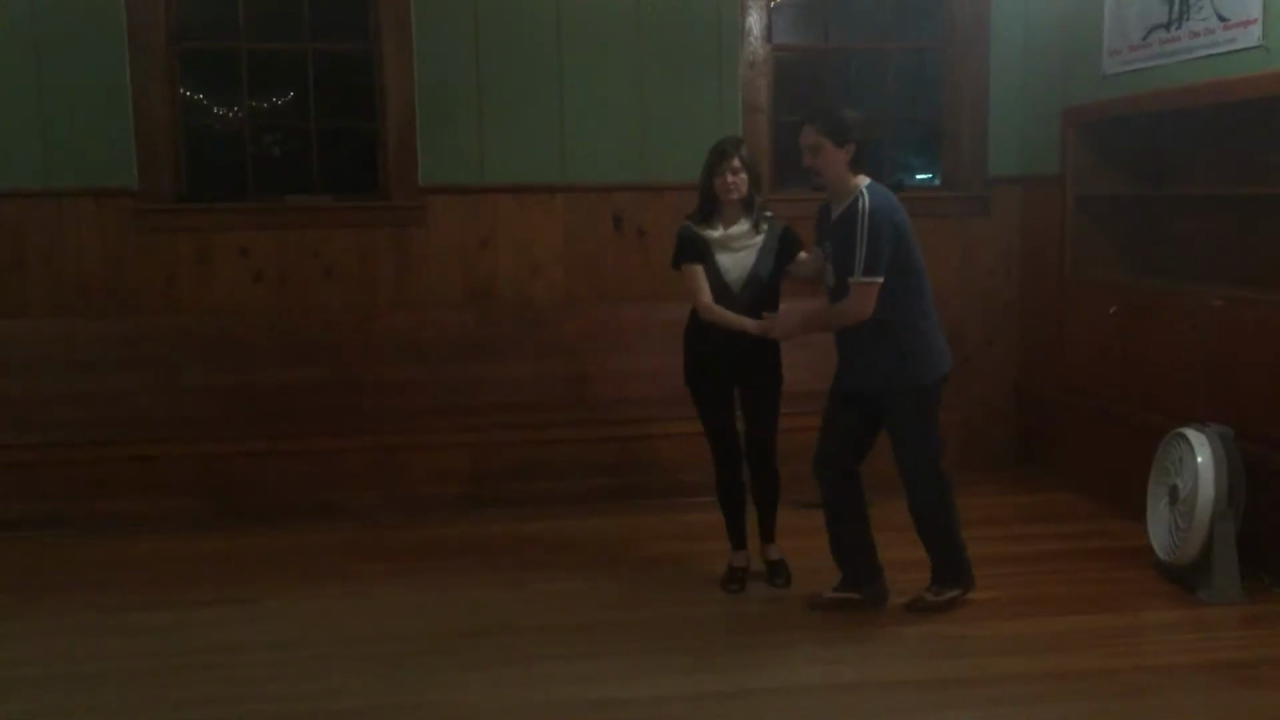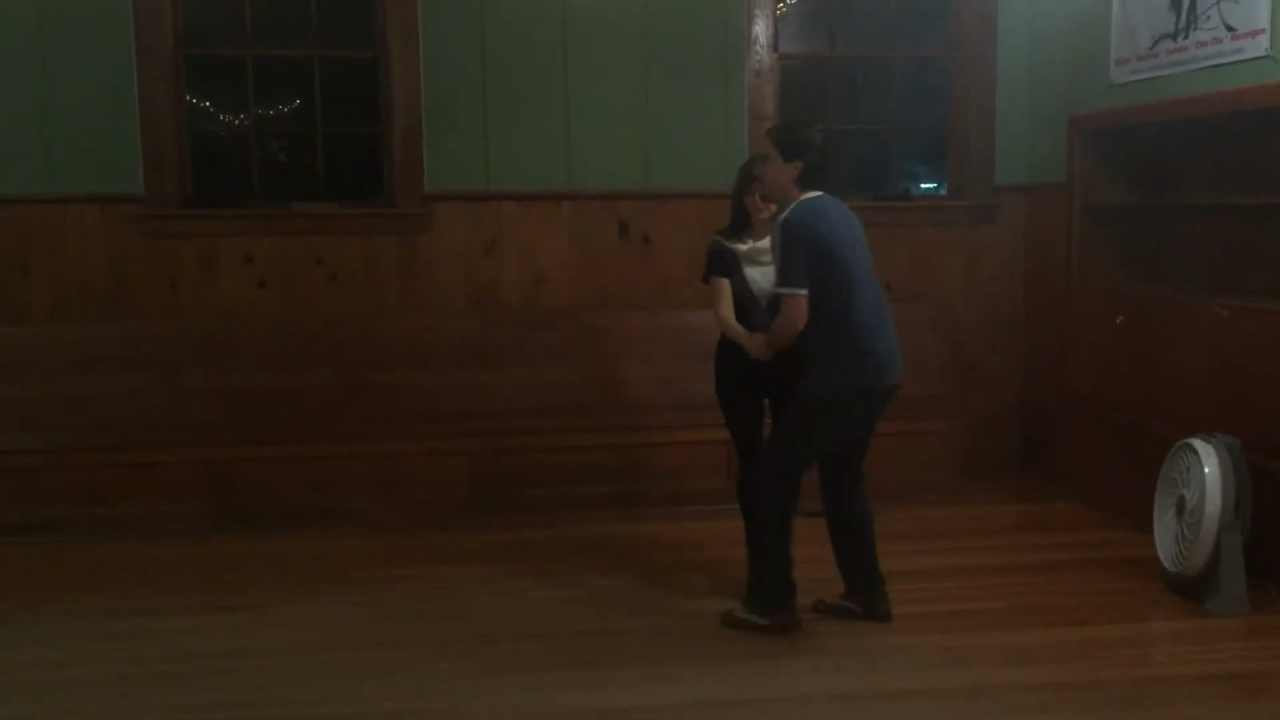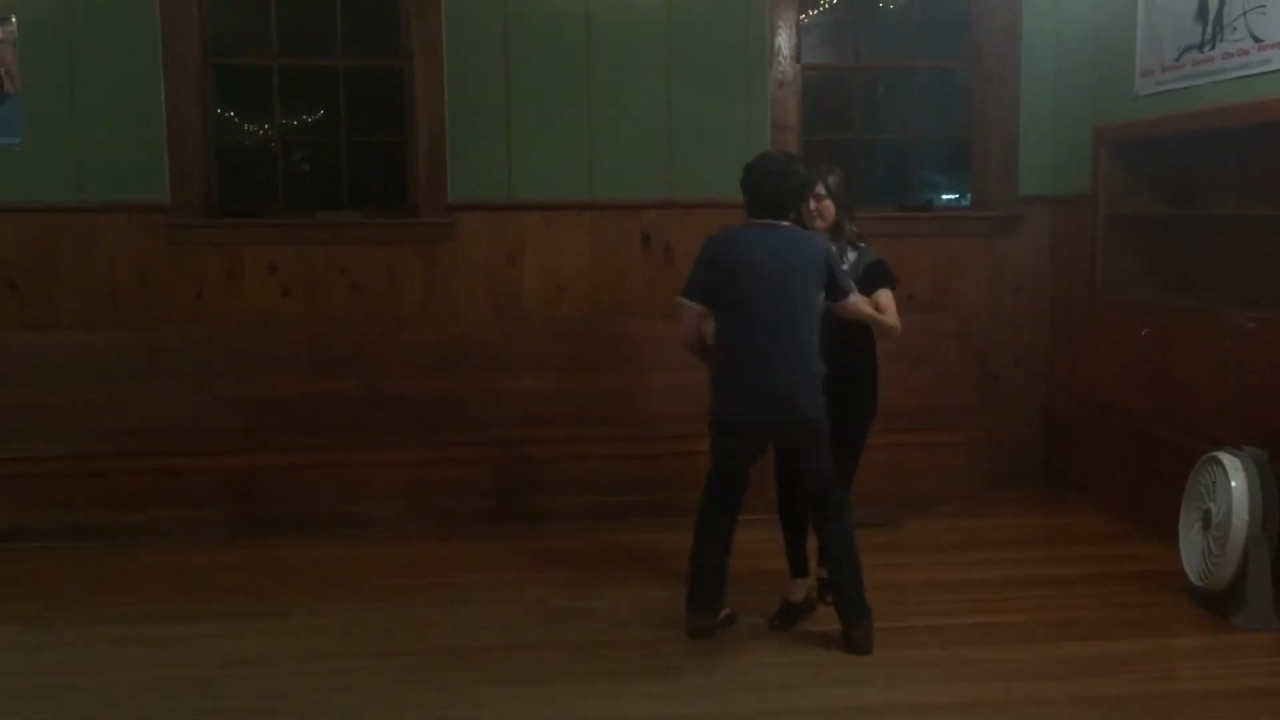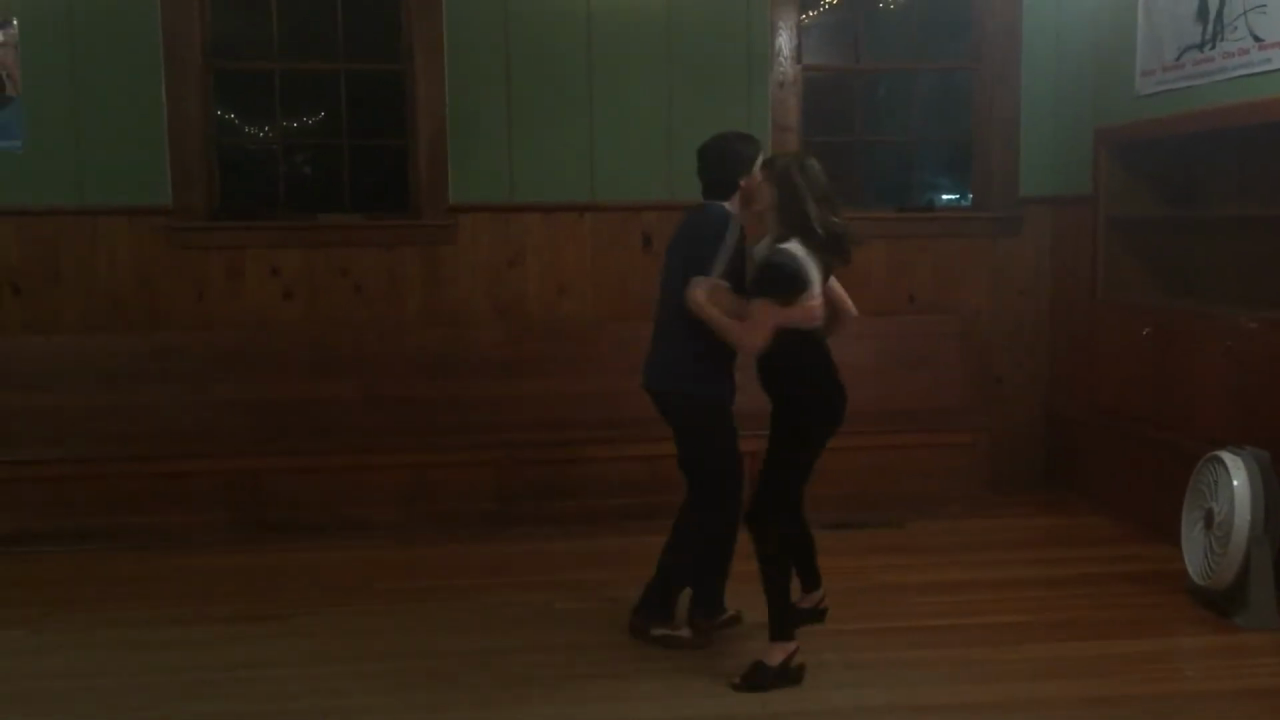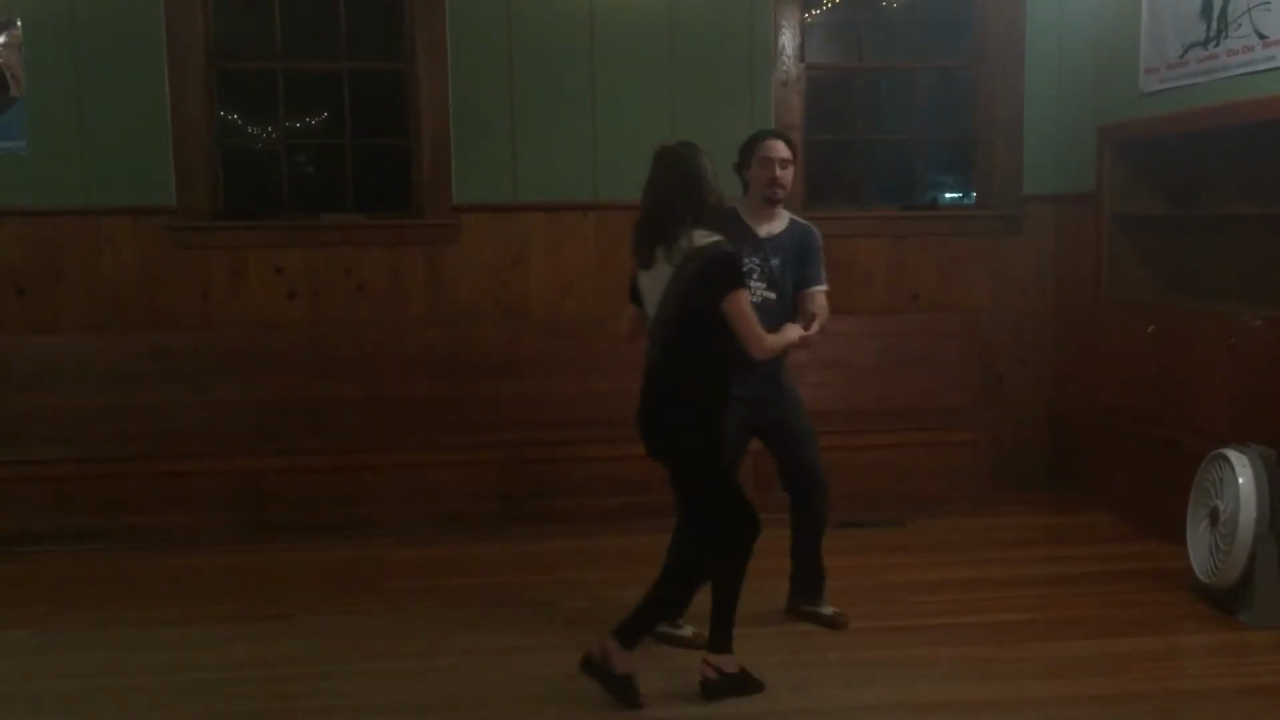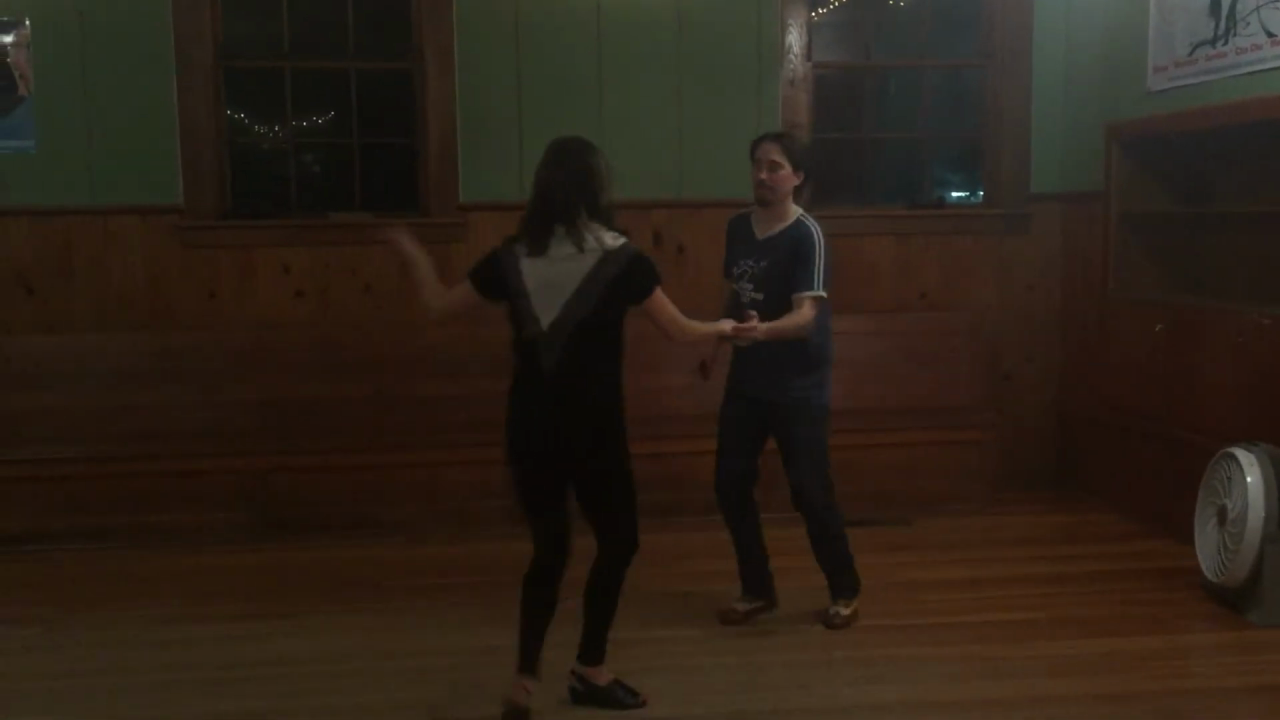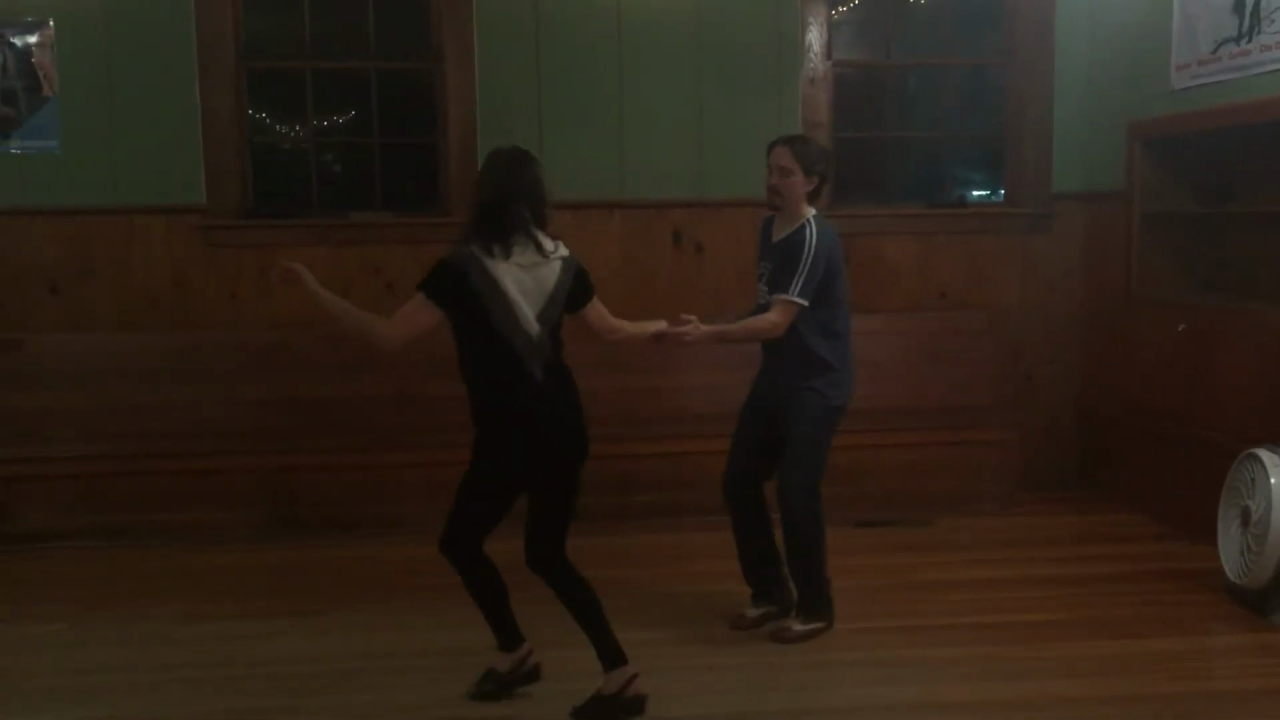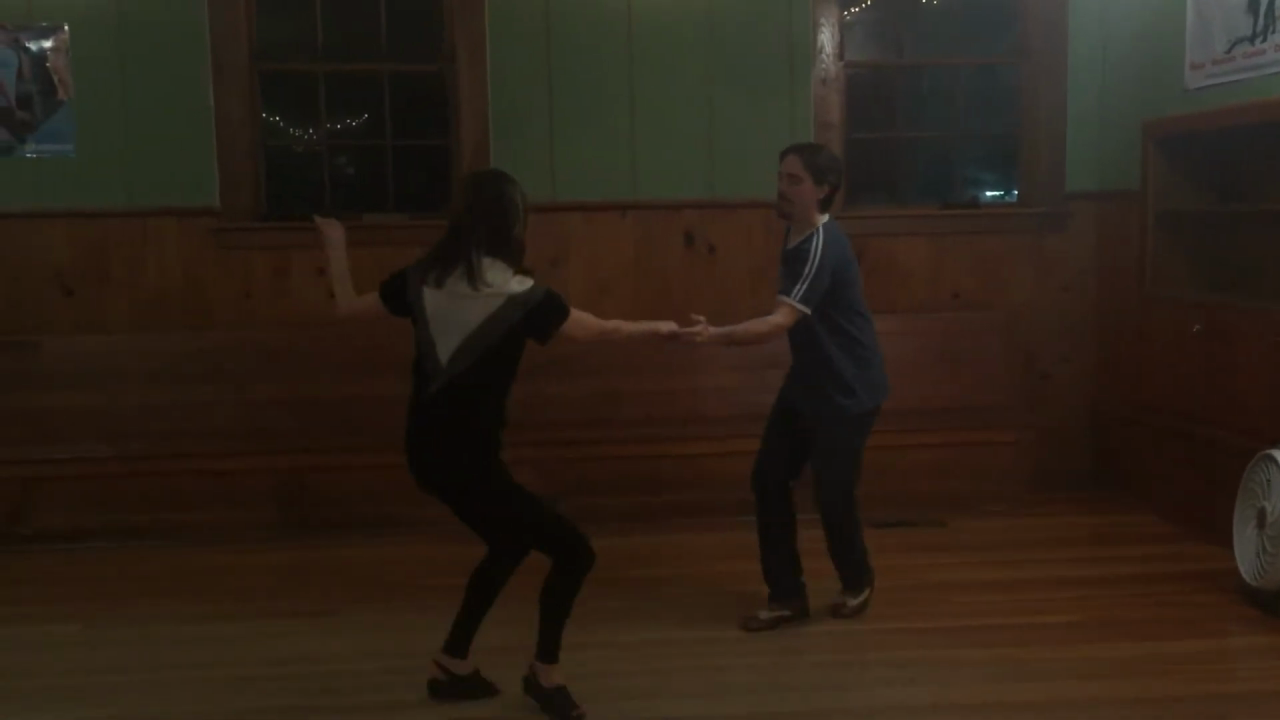
dt=0.5s
person 1, frame 1
left shoulder: (774, 232)
right shoulder: (693, 235)
left elbow: (813, 271)
right elbow: (704, 305)
right wrist: (753, 325)
left hip: (761, 357)
right hip: (709, 357)
left knee: (762, 450)
right knee: (726, 453)
left ankle: (770, 545)
right ankle: (738, 553)
person 1, frame 2
right shoulder: (724, 249)
right elbow: (723, 316)
right wrist: (752, 341)
left hip: (790, 365)
right hip: (739, 366)
right knee: (751, 459)
right ankle: (758, 558)
person 1, frame 3
left shoulder: (865, 262)
left elbow: (893, 325)
left hip: (851, 385)
left knee: (837, 481)
right knee: (789, 478)
left ankle: (828, 567)
right ankle: (799, 586)
person 1, frame 4
left shoulder: (780, 262)
right shoulder: (802, 254)
left elbow: (752, 341)
right elbow: (847, 313)
left wrist: (706, 305)
left hip: (808, 401)
right hip: (804, 394)
left knee: (764, 512)
right knee: (782, 502)
left ankle: (783, 649)
right ankle: (811, 596)
person 1, frame 5
left shoulder: (652, 257)
right shoulder: (716, 256)
right elbow: (758, 347)
right wrist: (793, 332)
left hip: (666, 411)
right hip: (691, 417)
left knee: (735, 527)
right knee: (706, 541)
left ankle: (721, 664)
right ankle: (614, 651)
person 1, frame 6
left shoulder: (512, 256)
right shoulder: (619, 256)
left elbow: (439, 305)
right elbow: (681, 331)
left wrist: (414, 255)
right wrist: (722, 327)
left hip: (529, 422)
right hip: (591, 423)
left knee: (550, 547)
right knee: (619, 540)
right ankle: (591, 671)
person 1, frame 7
left shoulder: (463, 267)
right shoulder: (561, 263)
left elbow: (390, 335)
right elbow: (608, 329)
left wrist: (317, 290)
right wrist: (655, 328)
left hip: (509, 432)
right hip: (564, 425)
left knee: (460, 542)
right knee: (548, 553)
left ankle: (515, 654)
right ankle: (619, 674)
person 1, frame 8
left shoulder: (422, 279)
right shoulder: (523, 298)
left elbow: (349, 306)
right elbow: (602, 331)
left wrist: (336, 248)
right wrist: (659, 328)
left hip: (426, 447)
right hip: (468, 453)
left knee: (511, 540)
right knee: (573, 552)
left ankle: (452, 664)
right ankle: (545, 671)
person 2, frame 1
left shoulder: (870, 210)
right shoulder: (834, 210)
left elbow: (861, 305)
left wrist: (800, 323)
left hip: (906, 366)
right hip: (862, 368)
left knee: (921, 475)
right knee: (831, 466)
left ankle: (954, 576)
right ankle: (862, 578)
person 2, frame 2
left shoulder: (793, 223)
right shoulder: (836, 211)
left elbow: (796, 318)
left wrist: (765, 344)
left hip: (841, 376)
right hip: (877, 369)
left knee: (774, 477)
right knee: (842, 476)
left ankle: (770, 605)
right ankle: (867, 592)
person 2, frame 3
left shoulder: (719, 247)
right shoulder: (817, 249)
left elbow: (691, 332)
right elbow: (852, 307)
right wrist: (874, 305)
left hip: (739, 403)
right hip: (802, 402)
left knee: (720, 497)
right knee: (827, 504)
left ankle: (703, 607)
right ankle: (858, 622)
person 2, frame 4
left shoulder: (700, 222)
right shoulder: (722, 226)
left wrist: (768, 317)
right wrist: (794, 314)
left hip: (674, 374)
right hip: (695, 381)
left knee: (715, 490)
right knee: (717, 493)
left ankle: (707, 605)
right ankle: (653, 612)
person 2, frame 5
left shoulder: (803, 237)
left elbow: (816, 301)
left wrist: (816, 324)
left hip: (772, 382)
left knee: (811, 484)
left ankle: (806, 594)
right ankle: (672, 612)
person 2, frame 6
left shoulder: (807, 235)
right shoulder: (737, 228)
left elbow: (807, 314)
left wrist: (765, 331)
right wrist: (717, 343)
left hip: (799, 385)
right hip: (746, 382)
left knee: (809, 490)
right knee: (730, 485)
left ankle: (844, 589)
right ankle: (757, 589)
person 2, frame 7
left shoulder: (814, 239)
right shoulder: (770, 229)
left elbow: (777, 322)
left wrist: (708, 334)
left hip: (817, 386)
right hip: (775, 380)
left knee: (796, 492)
right knee: (739, 483)
left ankle: (815, 608)
right ankle: (771, 594)
person 2, frame 8
left shoulder: (822, 247)
right shoulder: (796, 235)
left elbow: (780, 321)
left wrist: (716, 335)
left hip: (848, 389)
right hip: (809, 381)
left knee: (833, 493)
right knee: (768, 479)
left ankle: (858, 580)
right ankle: (787, 595)
